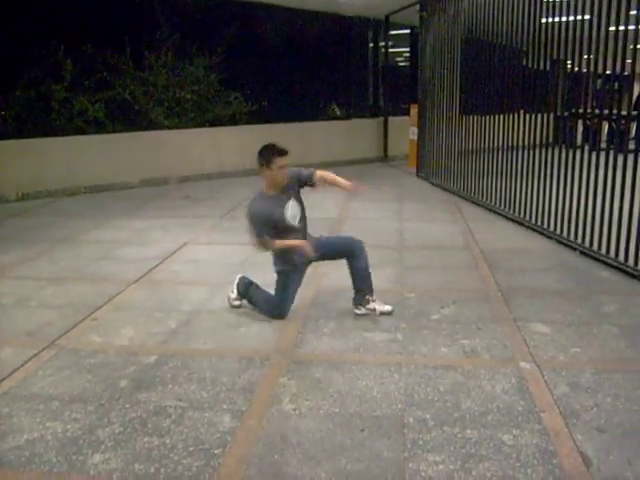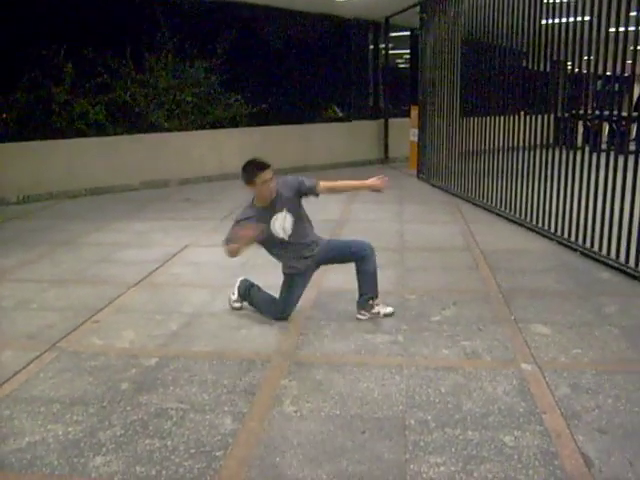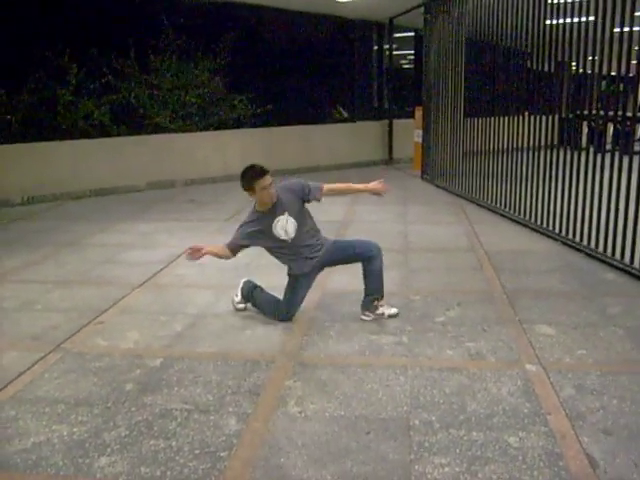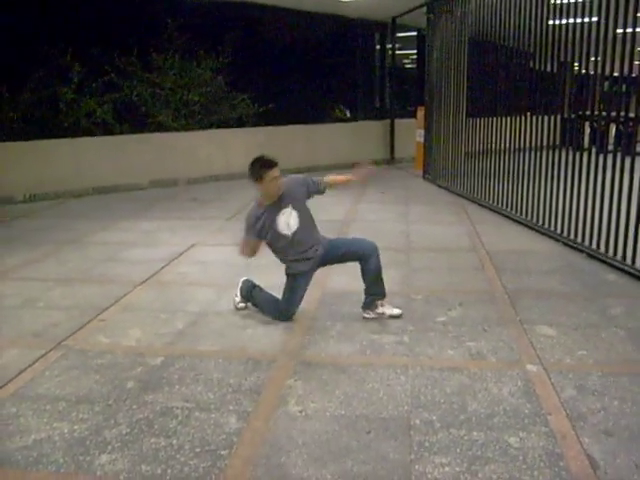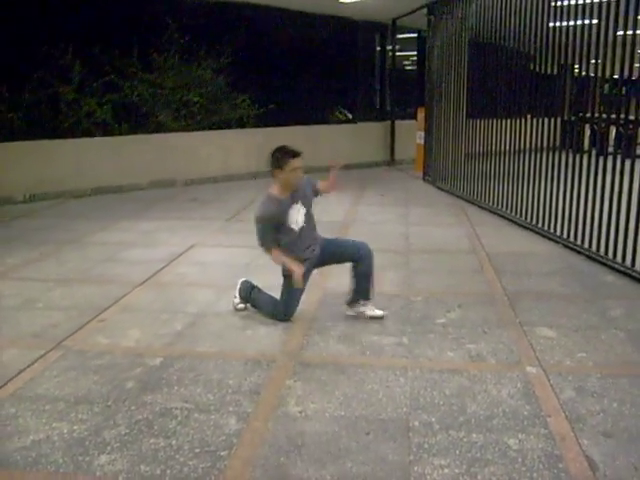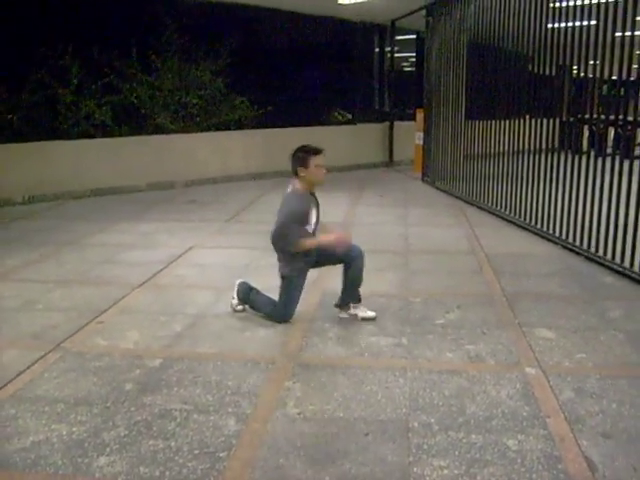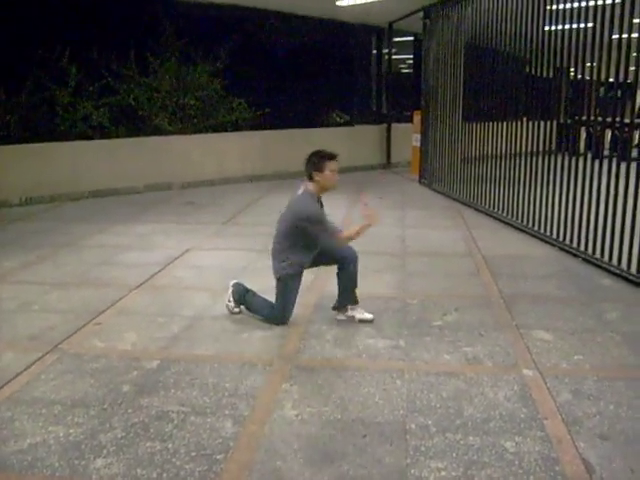
dt=0.1s
person 1, frame 1
left shoulder: (291, 177)
right shoulder: (258, 209)
left elbow: (319, 176)
right elbow: (263, 244)
left wrist: (343, 183)
right wrist: (296, 243)
left hip: (308, 243)
right hip: (290, 258)
left knee: (355, 247)
right knee: (279, 312)
left ankle: (364, 301)
right ankle: (244, 287)
person 1, frame 2
left shoulder: (288, 187)
right shoulder: (246, 219)
left elbow: (325, 186)
right elbow: (232, 251)
left wrist: (366, 184)
right wrist: (244, 240)
left hip: (316, 247)
right hip: (296, 264)
left knee: (364, 249)
right knee: (280, 314)
left ankle: (366, 306)
right ankle: (244, 289)
person 1, frame 3
left shoulder: (289, 189)
right shoulder: (251, 225)
left elbow: (326, 190)
right elbow: (228, 251)
left wrist: (365, 188)
right wrist: (206, 250)
left hip: (323, 248)
right hip: (303, 264)
left knee: (372, 250)
right knee: (283, 315)
left ankle: (372, 306)
right ankle: (248, 290)
person 1, frame 4
left shoulder: (293, 185)
right shoulder: (256, 218)
left elbow: (324, 182)
right elbow: (249, 252)
left wrist: (352, 177)
right wrist: (248, 246)
left hip: (320, 246)
right hip: (300, 262)
left knee: (368, 249)
right knee: (284, 314)
left ankle: (373, 305)
right ankle: (248, 289)
person 1, frame 5
left shoulder: (302, 183)
right shoulder: (266, 212)
left elbow: (317, 188)
right elbow: (270, 248)
left wrist: (328, 185)
right wrist: (293, 266)
left hip: (316, 245)
right hip: (297, 260)
left knee: (363, 251)
right knee: (282, 314)
left ankle: (357, 304)
right ankle: (246, 290)
person 1, frame 6
left shoulder: (305, 189)
right shoulder: (293, 207)
right elbow: (295, 244)
right wrist: (328, 239)
left hip: (312, 249)
right hip: (294, 261)
left knee: (355, 254)
right knee: (282, 315)
left ankle: (348, 305)
right ankle: (243, 292)
person 1, frame 7
left shoulder: (310, 192)
right shoulder: (308, 207)
right elbow: (339, 239)
right wrist: (366, 223)
left hip: (308, 250)
right hip: (289, 261)
left knee: (349, 256)
right knee: (279, 318)
left ankle: (346, 307)
right ankle: (239, 293)
